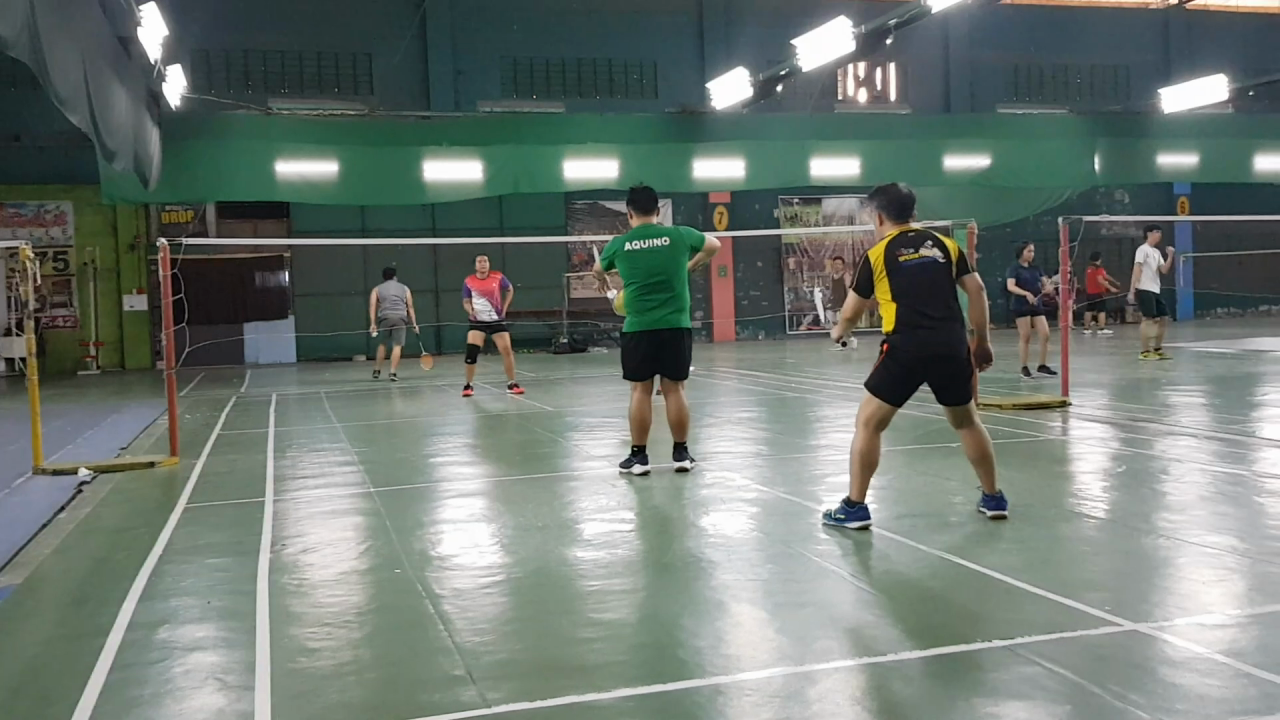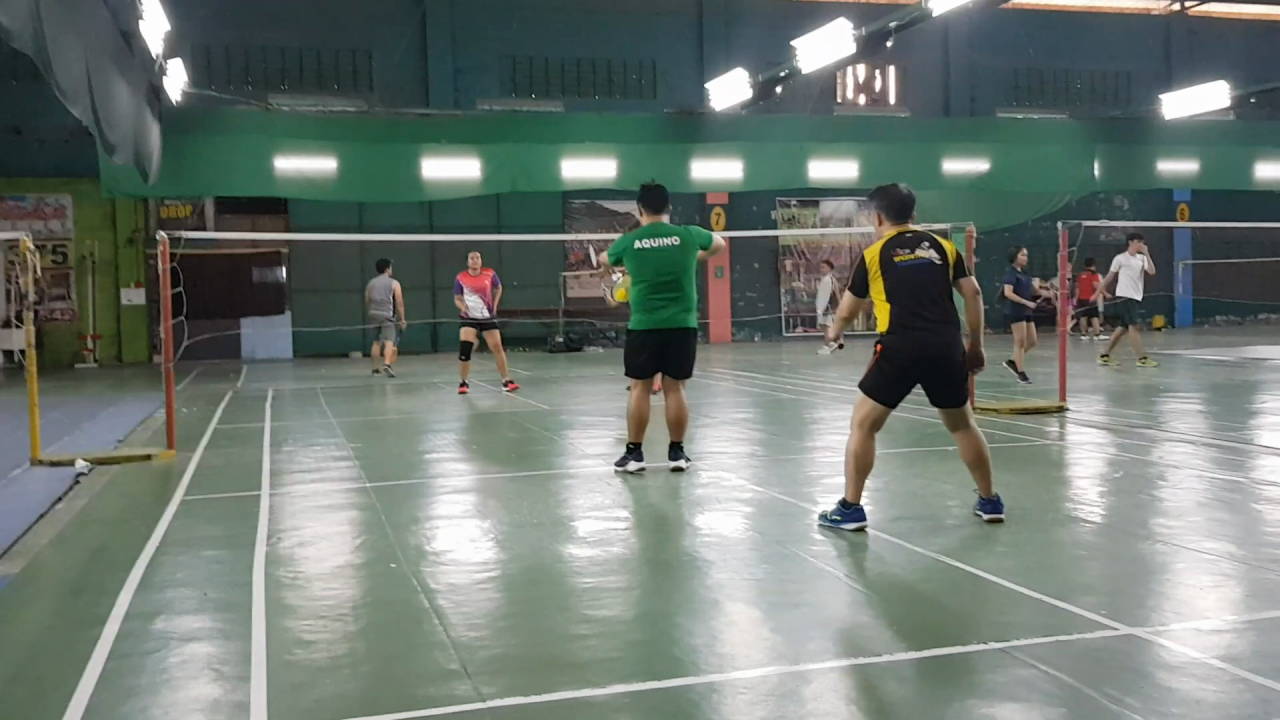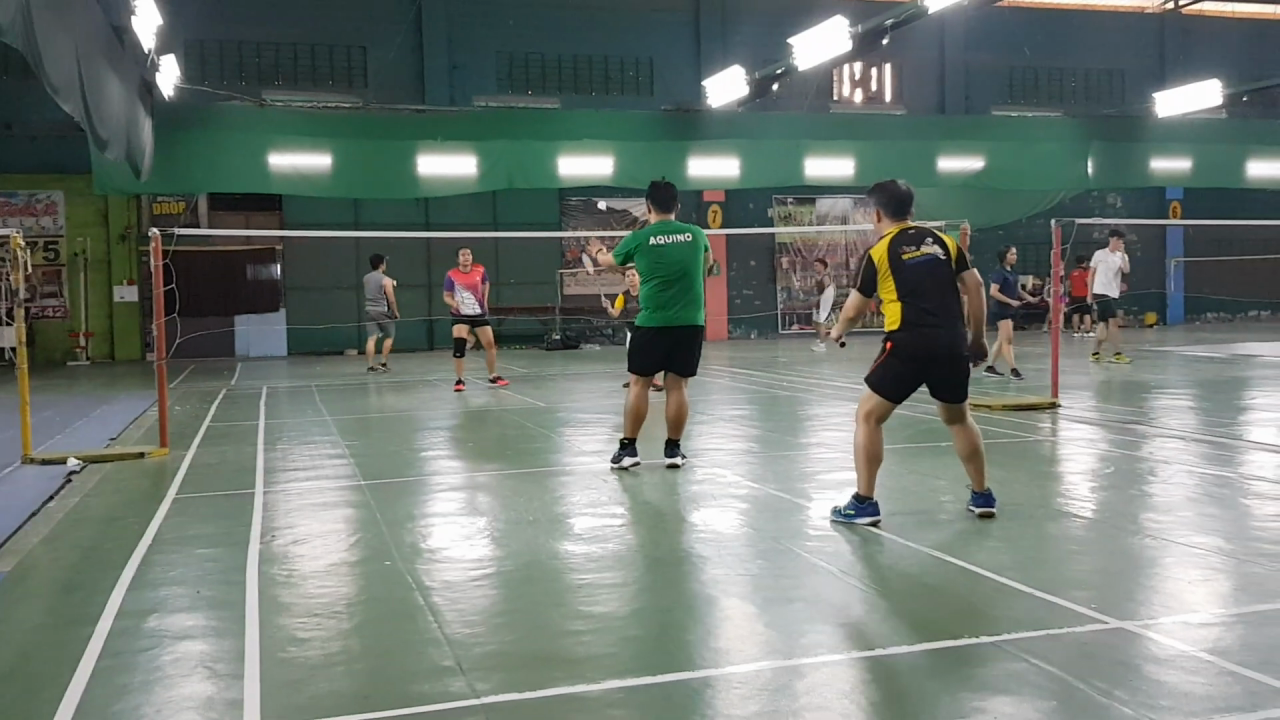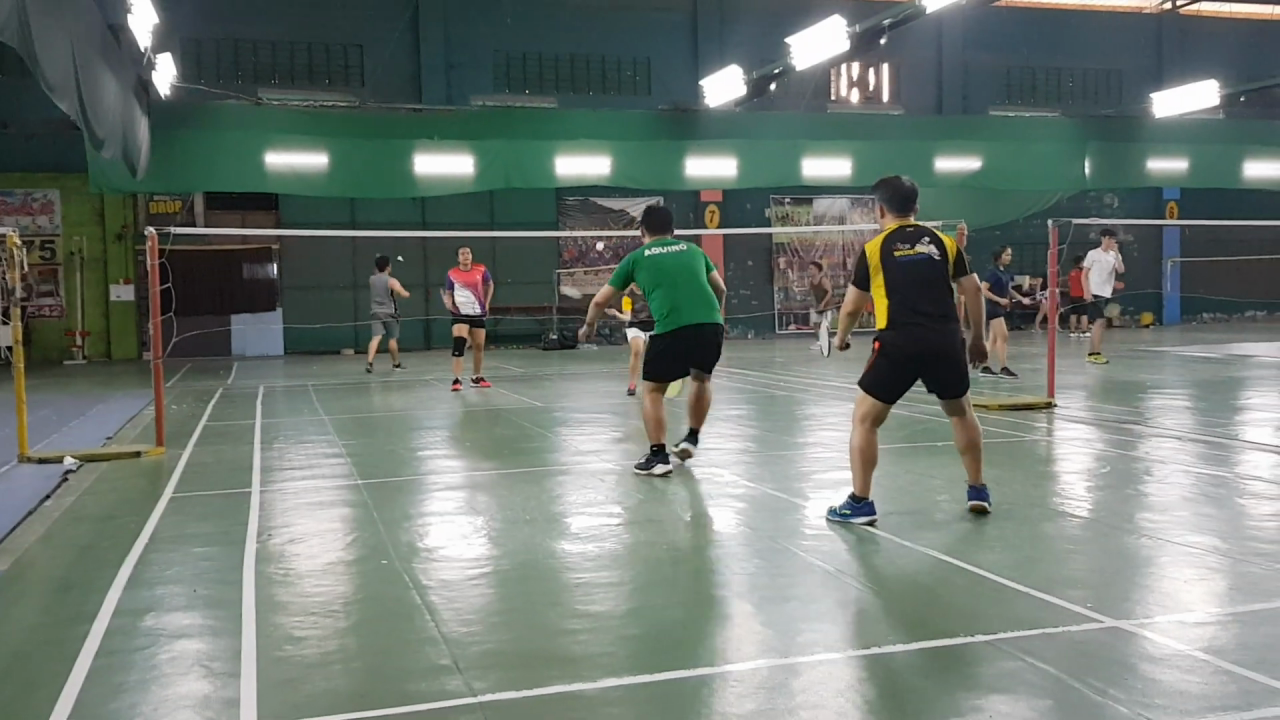
dt=0.3s
person 1, frame 1
left shoulder: (877, 255)
right shoulder: (945, 245)
left elbow: (851, 312)
right elbow: (977, 290)
left wrist: (838, 332)
right wrist: (982, 341)
left hip: (906, 348)
right hip: (952, 346)
left knee: (868, 423)
right knee: (967, 421)
left ankle: (855, 507)
right ankle: (994, 498)
person 1, frame 2
left shoulder: (874, 255)
right shoulder: (944, 247)
left elbow: (847, 311)
right elbow: (973, 294)
left wrist: (834, 332)
right wrist: (975, 346)
left hip: (900, 349)
right hip: (946, 348)
left knee: (863, 424)
right knee: (962, 425)
left ankle: (850, 508)
right ankle: (990, 501)
person 1, frame 3
left shoulder: (879, 253)
right shoulder: (944, 242)
left elbow: (854, 311)
right elbow: (975, 287)
left wrist: (838, 331)
right wrist: (977, 337)
left hip: (907, 345)
right hip: (951, 344)
left knee: (868, 417)
right knee: (958, 419)
left ankle: (864, 502)
right ankle: (982, 495)
person 1, frame 4
left shoulder: (874, 249)
right shoulder: (944, 242)
left elbow: (852, 306)
right elbow: (973, 290)
left wrist: (841, 336)
right wrist: (977, 338)
left hip: (898, 345)
right hip: (946, 342)
left knee: (865, 419)
right knee: (961, 413)
left ankle: (859, 502)
right ankle: (977, 489)
person 2, frame 1
left shoulder: (619, 244)
right shoulder: (680, 236)
left elbow: (598, 269)
right elbow: (715, 245)
left wrist: (603, 282)
right wrist: (691, 266)
left hip: (638, 328)
right hip: (677, 326)
left knee: (640, 390)
right knee: (674, 390)
left ankle: (638, 456)
right ankle: (681, 453)
person 2, frame 2
left shoulder: (629, 241)
right shoulder: (689, 235)
left elbow: (604, 260)
right elbow: (719, 244)
left wrist: (607, 261)
left hip: (644, 327)
right hip: (683, 326)
left knee: (639, 388)
right knee: (675, 389)
left ankle: (634, 453)
right ankle: (677, 452)
person 2, frame 3
left shoulder: (638, 238)
right shoulder: (696, 235)
left elbow: (608, 261)
right elbow: (707, 261)
left wrist: (596, 252)
left hip: (653, 323)
right hip: (691, 323)
left knee: (639, 384)
right knee: (677, 386)
left ankle: (628, 449)
right ankle: (673, 449)
person 2, frame 4
left shoulder: (636, 258)
right shoulder: (693, 250)
left elbow: (601, 300)
right elbow: (721, 289)
left wrist: (589, 325)
left hip: (671, 329)
right hip: (711, 325)
left knee: (653, 391)
right knee: (701, 380)
left ankle: (659, 455)
right ankle: (691, 439)
